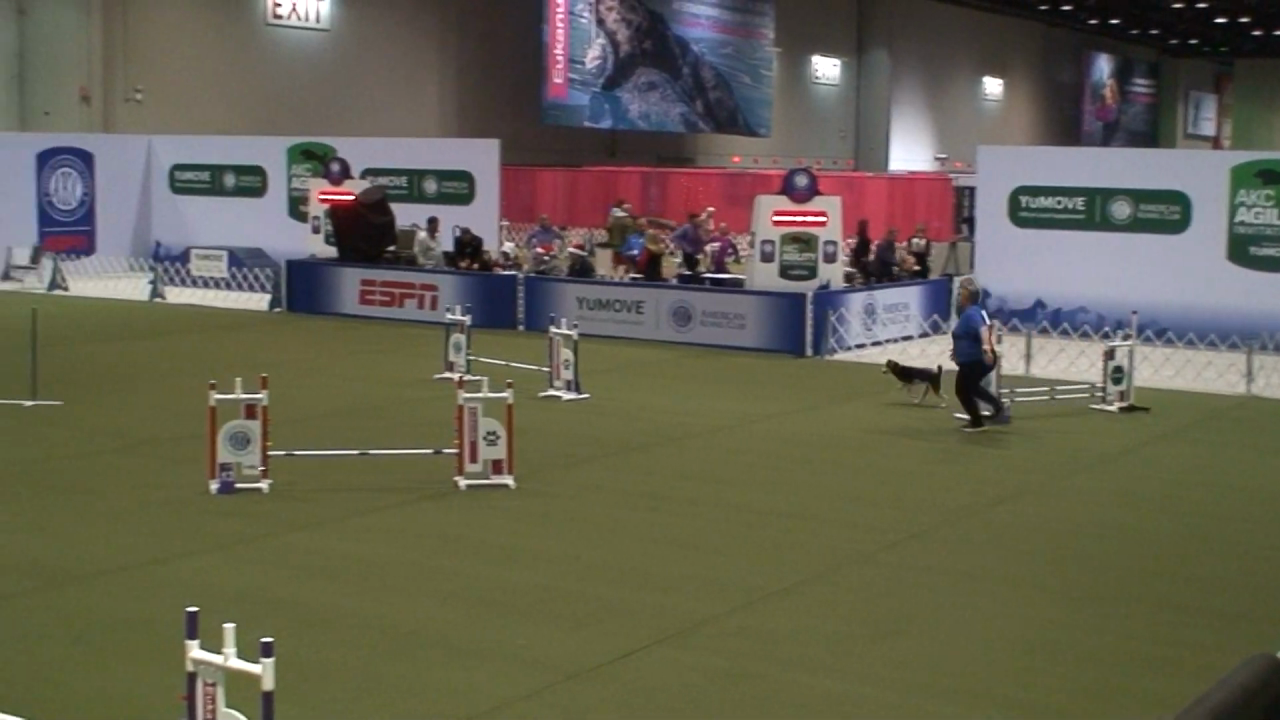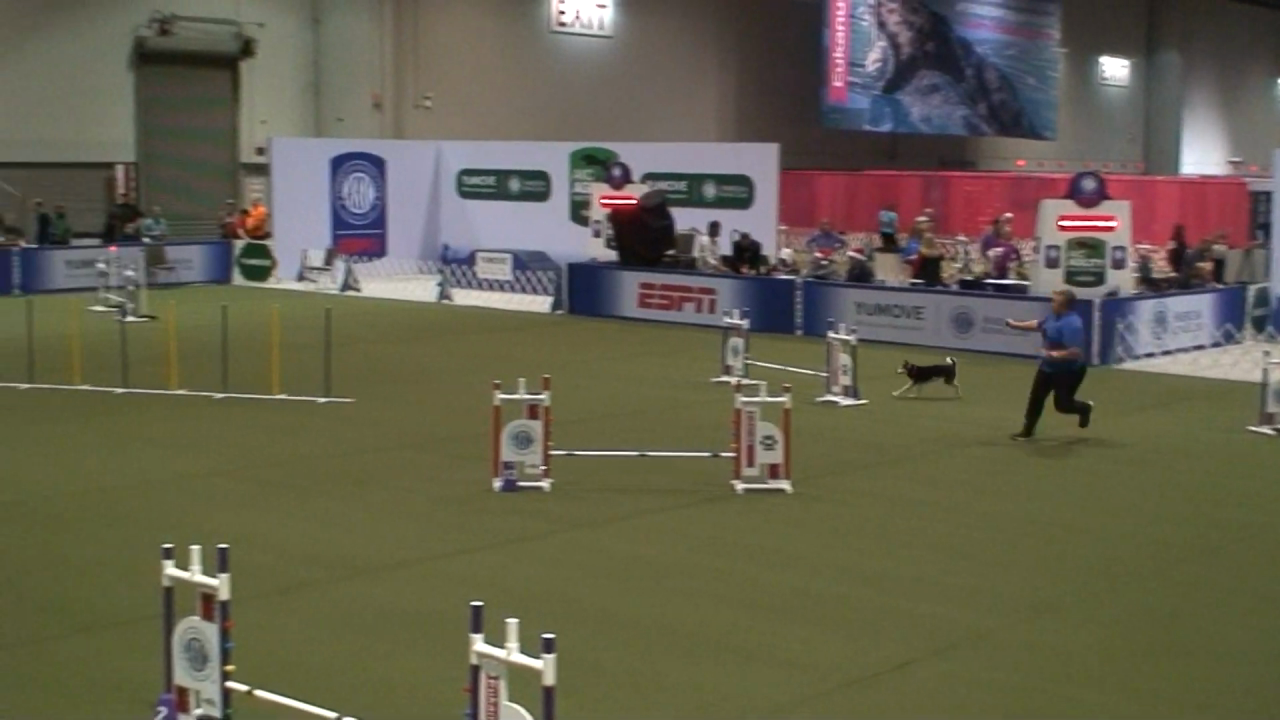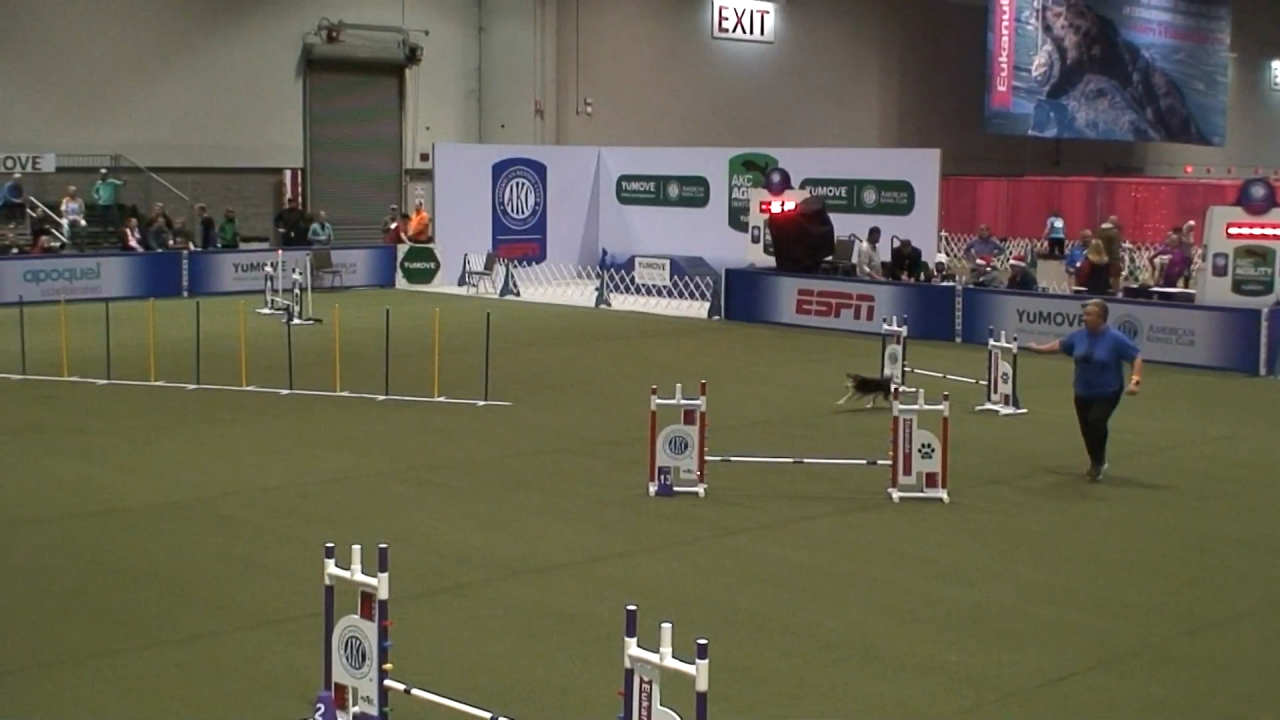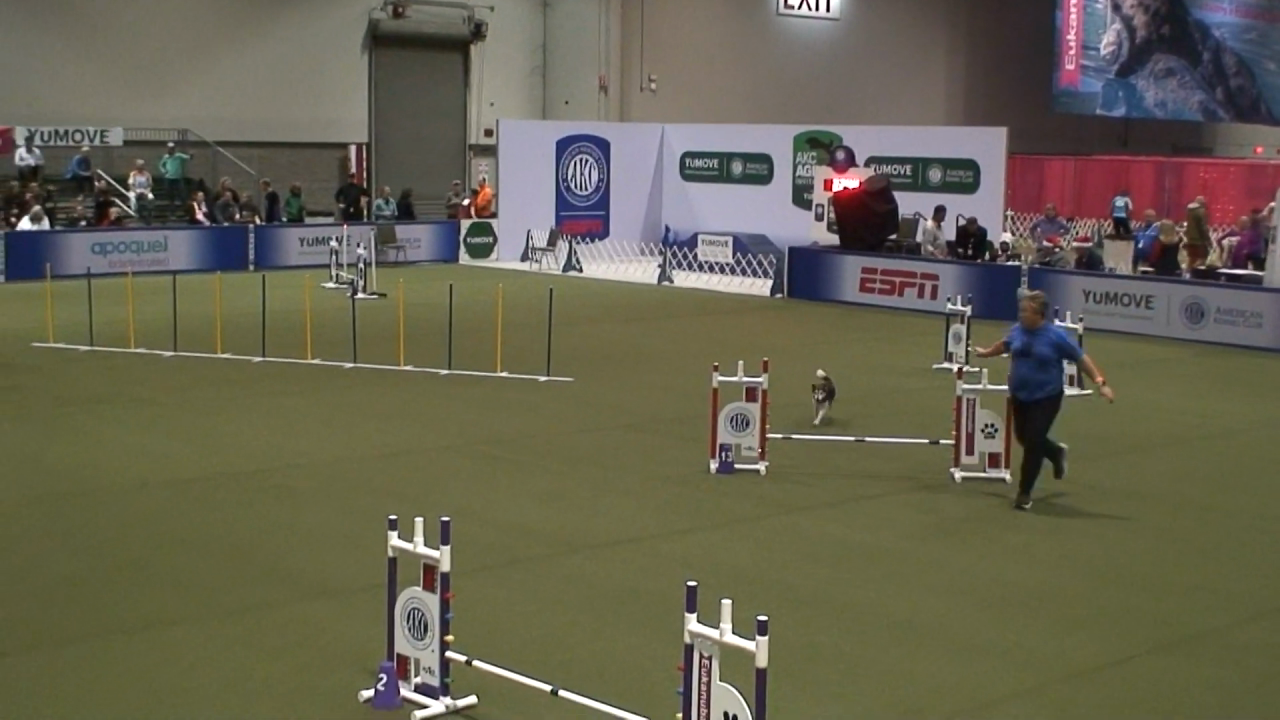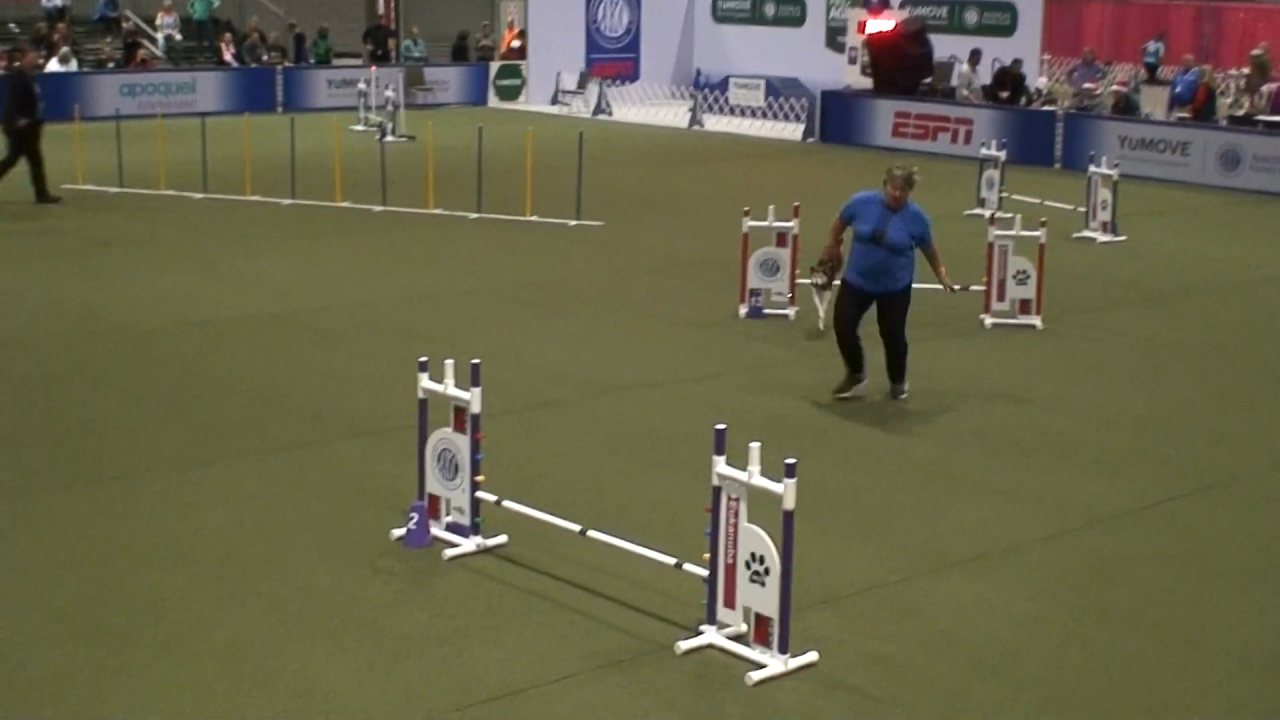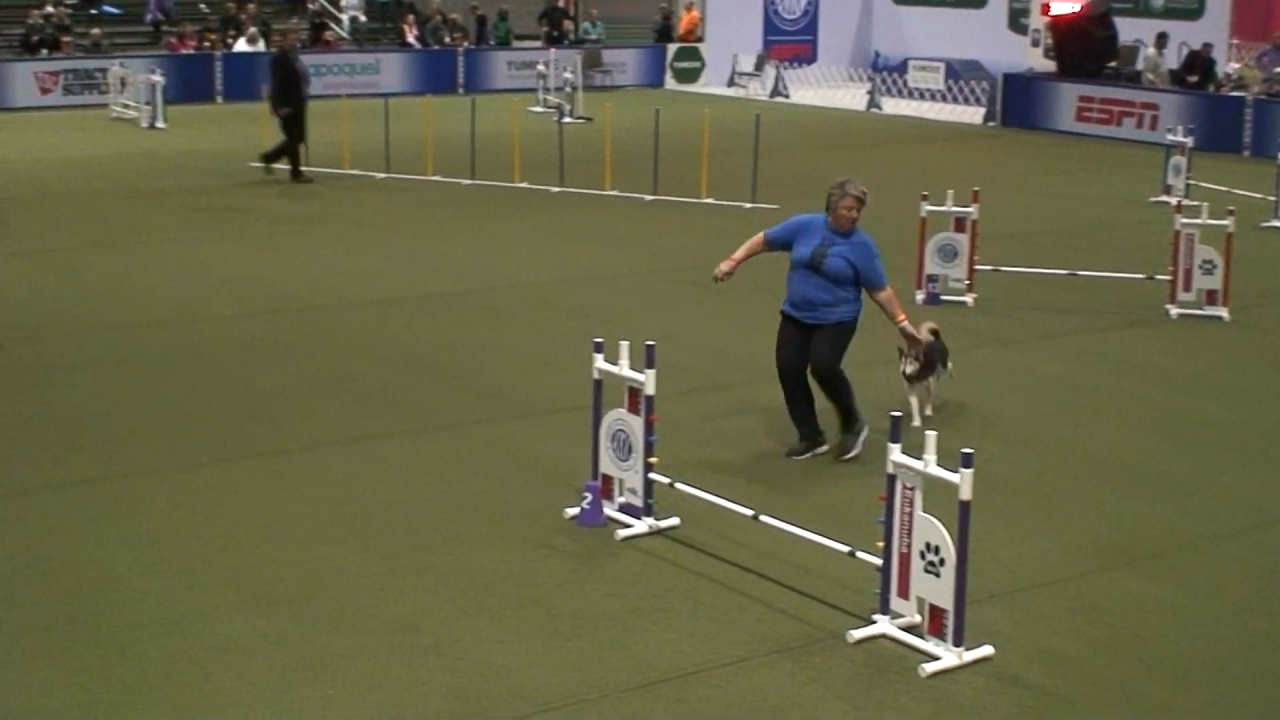
dt=0.7s
person 1, frame 1
left shoulder: (971, 315)
right shoulder: (969, 313)
left elbow: (984, 331)
left wrist: (986, 349)
right wrist: (957, 350)
left hip: (976, 361)
right hip: (970, 359)
left knee: (964, 391)
right knee: (972, 387)
left ankle: (977, 422)
right ankle: (998, 406)
person 1, frame 2
left shoulder: (1071, 325)
right shoulder: (1055, 317)
left elbow: (1075, 352)
right elbow: (1038, 325)
left wrist: (1052, 355)
right wrist: (1016, 325)
left hip: (1070, 371)
right hip: (1049, 367)
left knee: (1062, 404)
right knee: (1036, 395)
left ankle: (1085, 409)
right ankle: (1027, 430)
person 1, frame 3
left shoulder: (1115, 338)
right shoulder: (1080, 335)
left elbow: (1136, 358)
right elbow: (1060, 346)
left wrist: (1135, 381)
right wrist: (1038, 349)
left hip: (1108, 393)
right hip: (1083, 392)
left knee: (1097, 423)
right knee: (1087, 429)
left ankle: (1098, 463)
right ankle: (1097, 462)
person 1, frame 4
left shoulder: (1056, 335)
right shoulder: (1018, 329)
left elbow: (1081, 359)
right elbow: (1005, 344)
left wrist: (1100, 382)
right wrist: (987, 352)
left hip: (1047, 396)
right hip: (1019, 395)
left knee: (1034, 440)
right knee: (1025, 437)
left ankle: (1025, 491)
right ankle: (1056, 453)
person 1, frame 5
left shoulder: (915, 217)
right shoulder: (862, 202)
left elbow: (928, 247)
right elbow: (841, 220)
left wrist: (940, 275)
right wrist: (833, 245)
left hip: (894, 287)
right hip: (856, 283)
left knee: (892, 336)
right knee: (842, 325)
left ankle: (898, 380)
right ankle: (856, 375)
person 1, frame 6
left shoulder: (862, 246)
right shoulder: (804, 225)
left elbow: (880, 290)
right elbow: (764, 239)
left wrist: (902, 323)
right wrist: (733, 261)
left hip: (836, 320)
right hip: (795, 316)
left knee: (824, 368)
right knee: (788, 370)
left ankle: (852, 425)
right ankle: (811, 437)
